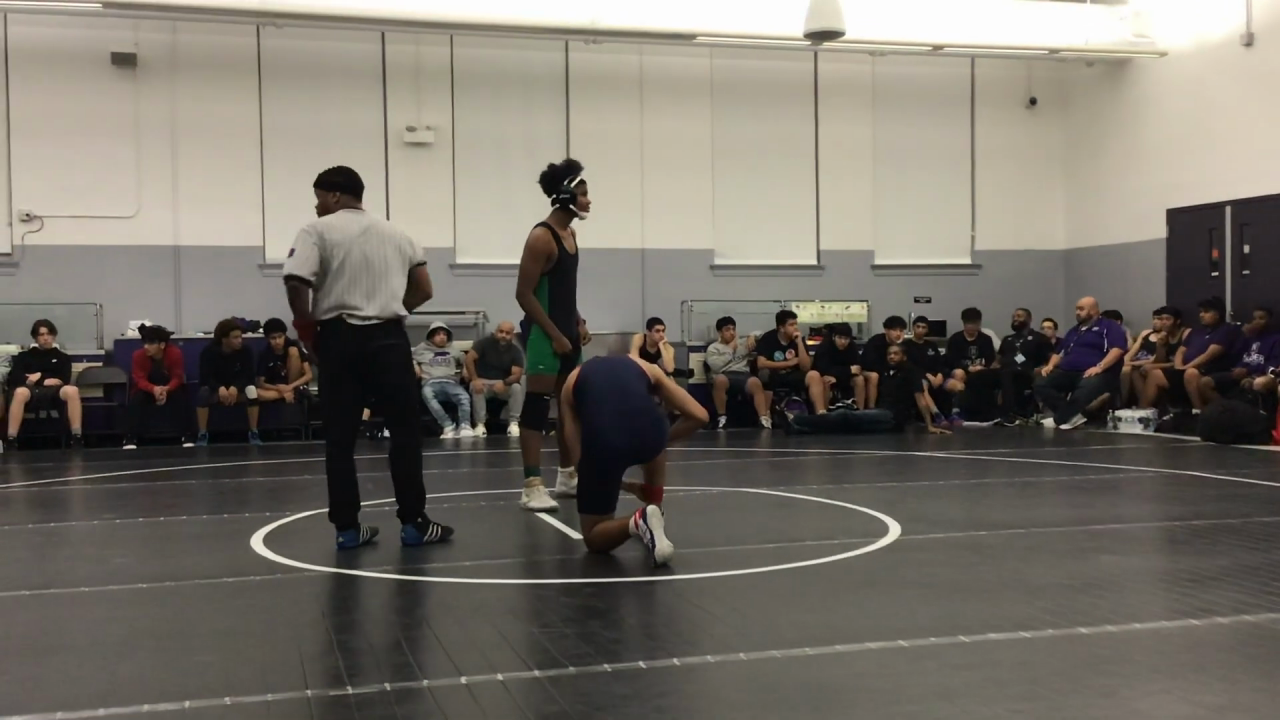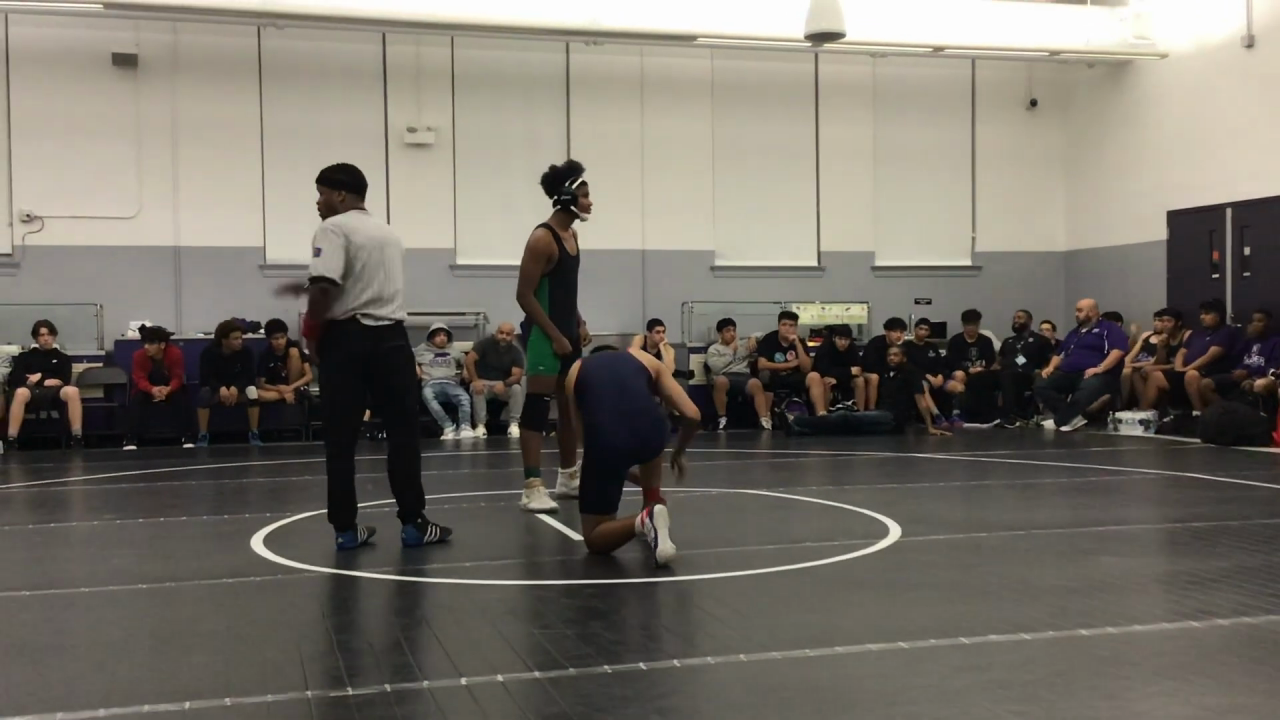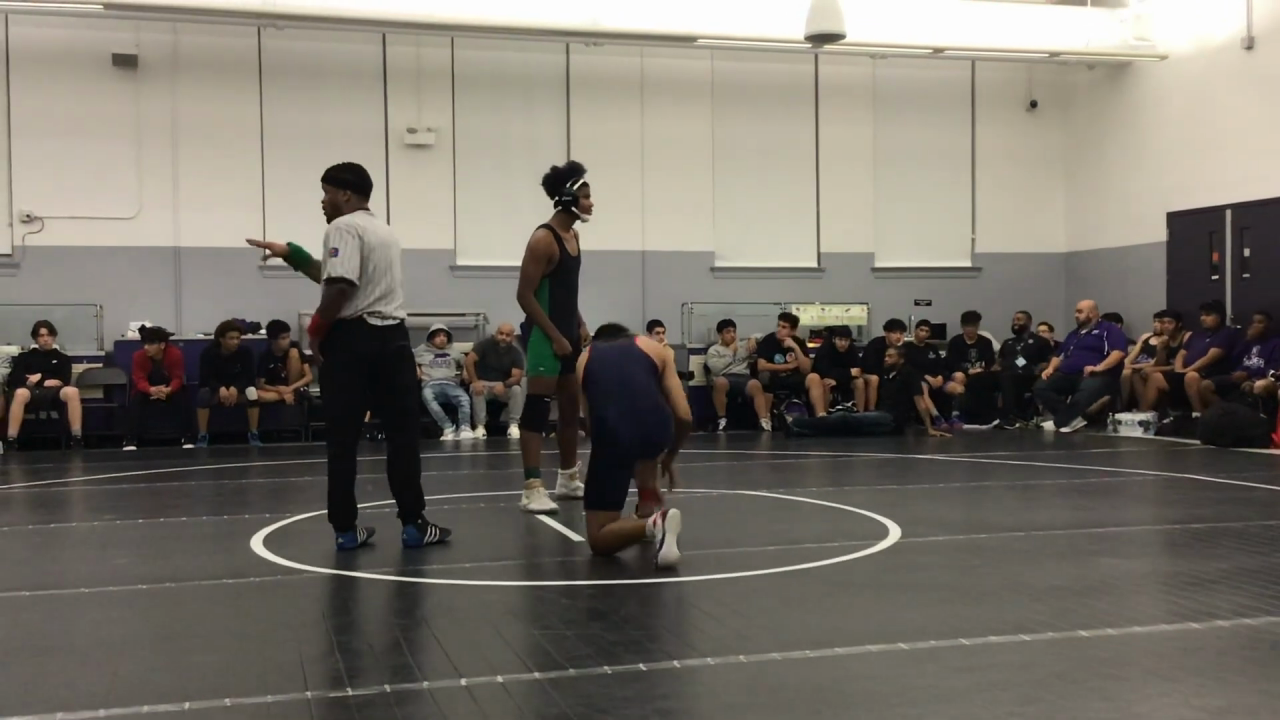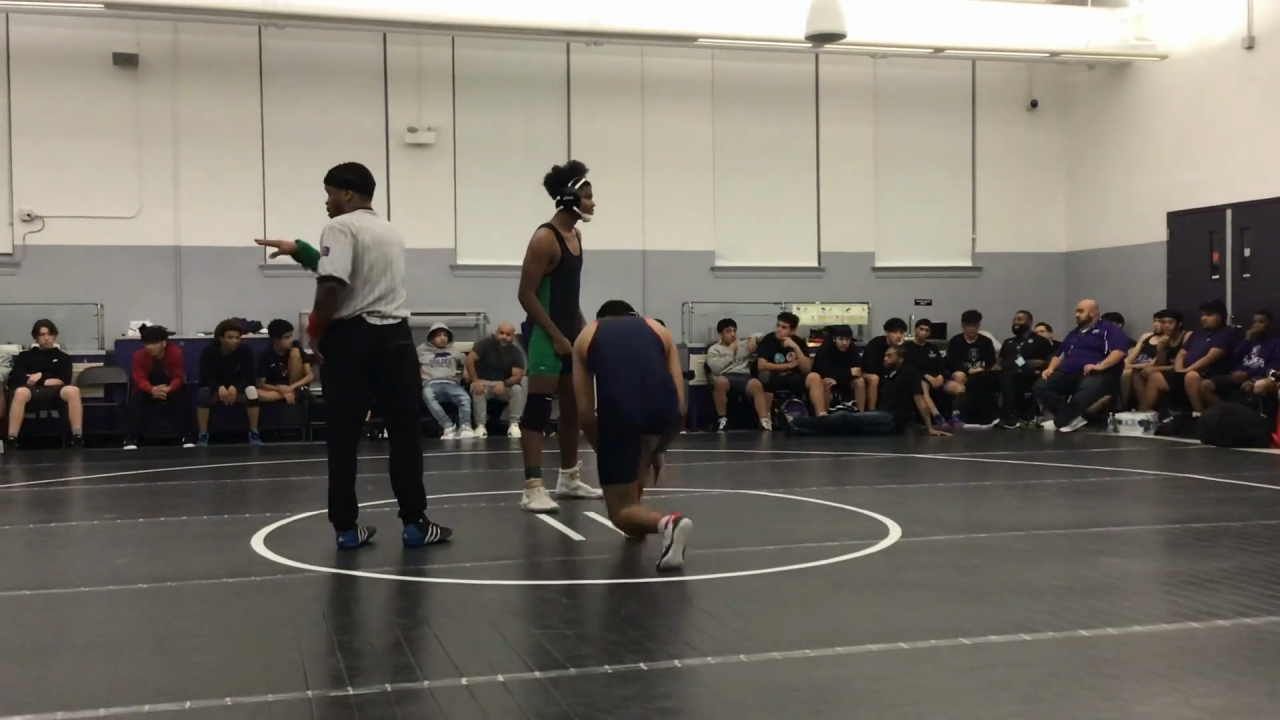
dt=0.2s
person 1, frame 1
left shoulder: (317, 231)
right shoulder: (394, 233)
left elbow: (296, 282)
right elbow: (423, 289)
left wrist: (305, 326)
left hip: (338, 338)
right hip: (387, 338)
left knee: (340, 437)
right knee: (405, 431)
left ankle: (346, 527)
right ankle: (414, 521)
person 1, frame 2
left shoulder: (333, 228)
right shoulder: (386, 232)
left elbow: (329, 284)
left wrist: (312, 326)
right wrist: (313, 289)
left hip: (347, 339)
right hip: (391, 337)
left knee: (341, 438)
right knee: (403, 432)
left ankle: (346, 528)
right ankle: (414, 523)
person 1, frame 3
left shoulder: (344, 227)
right shoulder: (385, 232)
left elbow: (340, 285)
left wrist: (317, 327)
right wrist: (290, 253)
left hip: (350, 339)
right hip: (393, 337)
left knee: (342, 438)
right knee: (402, 433)
left ankle: (345, 528)
right ankle: (412, 523)
person 1, frame 4
left shoulder: (342, 227)
right shoulder: (390, 232)
left elbow: (333, 283)
left wrist: (316, 326)
right wrist: (299, 249)
left hip: (350, 337)
right hip: (395, 337)
left knee: (343, 437)
right knee: (404, 432)
left ankle: (346, 527)
right ankle: (414, 522)
person 2, frame 1
left shoulder: (570, 234)
right shoulder: (541, 237)
right elbow: (524, 294)
left wrist: (578, 323)
right wrist: (554, 335)
left hip: (567, 331)
right hip: (544, 334)
right knee: (537, 406)
left ankle: (568, 476)
right ankle: (532, 486)
person 2, frame 2
left shoulder: (572, 235)
right shoulder: (542, 238)
right elbow: (524, 295)
left wrist: (579, 324)
right wrist: (554, 336)
left hip: (568, 332)
right hip: (544, 335)
left knee: (570, 406)
right knee: (537, 407)
left ankle: (568, 476)
right ankle: (532, 487)
person 2, frame 3
left shoulder: (573, 235)
right shoulder: (543, 239)
right elbow: (525, 295)
left wrist: (580, 325)
right wrist: (554, 336)
left hip: (569, 333)
right hip: (545, 335)
left knee: (572, 406)
right knee: (537, 408)
left ankle: (568, 478)
right ankle: (532, 488)
person 2, frame 4
left shoulder: (575, 236)
right shoulder: (544, 239)
right elbow: (526, 294)
left wrist: (582, 324)
right wrist: (555, 336)
left hip: (570, 332)
right hip: (547, 335)
left knee: (573, 407)
right knee: (539, 407)
left ankle: (569, 478)
right ankle: (533, 488)
person 3, frame 1
left shoulder: (574, 379)
right shoulder: (642, 365)
left elbow: (579, 457)
right elbow: (699, 416)
left wrist: (626, 485)
left hip: (603, 441)
right hip: (649, 432)
left knee: (594, 538)
left ankle: (638, 522)
right ankle: (654, 512)
person 3, frame 2
left shoulder: (577, 371)
right shoulder: (645, 359)
right elbow: (692, 415)
left wrist: (630, 474)
right wrist: (678, 453)
left hip: (606, 440)
right hip: (650, 431)
left knee: (595, 538)
left ankle: (644, 521)
right ankle: (651, 514)
person 3, frame 3
left shoulder: (586, 358)
right shoulder: (654, 348)
right elbow: (684, 417)
right wrist: (669, 458)
left hip: (612, 434)
right hip: (656, 428)
left knee: (600, 541)
left ankle: (652, 523)
right ankle: (649, 516)
person 3, frame 4
left shoulder: (587, 335)
right shoulder: (656, 329)
left elbow: (586, 415)
left wrist: (605, 455)
right wrist: (657, 450)
left hip: (620, 404)
right hip: (662, 404)
left knee: (621, 509)
right knee: (638, 438)
left ankle: (667, 521)
